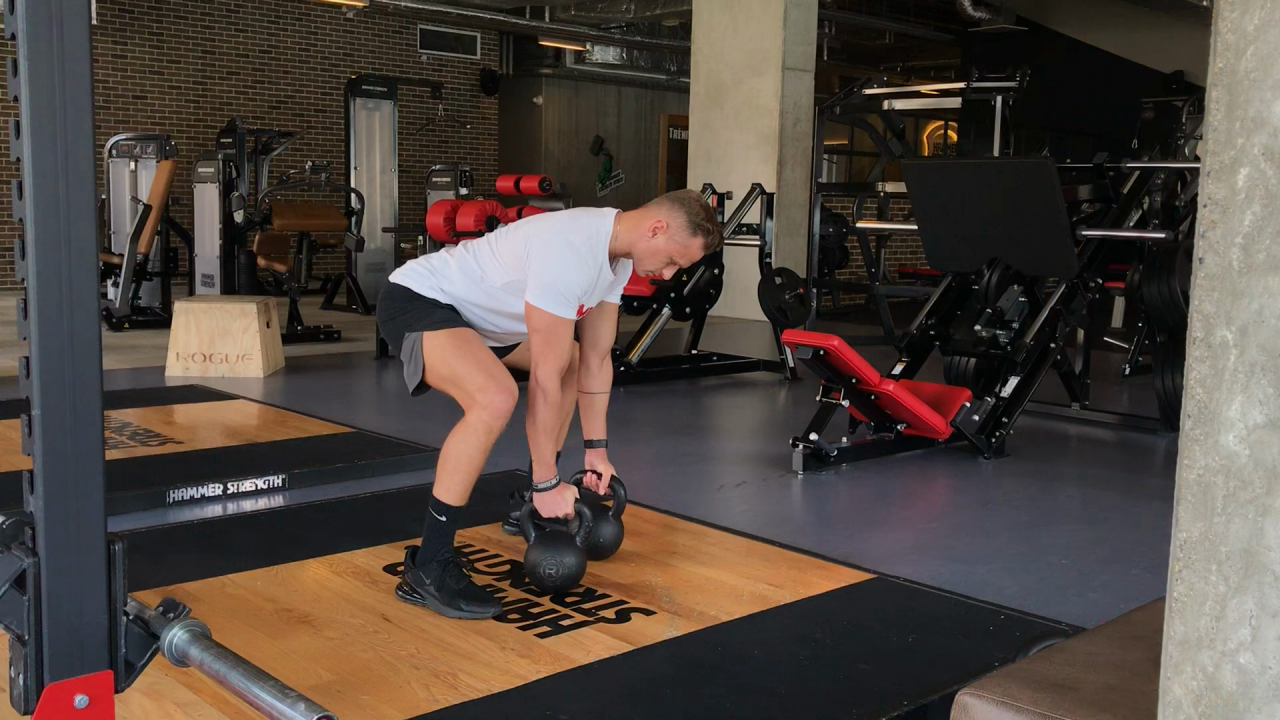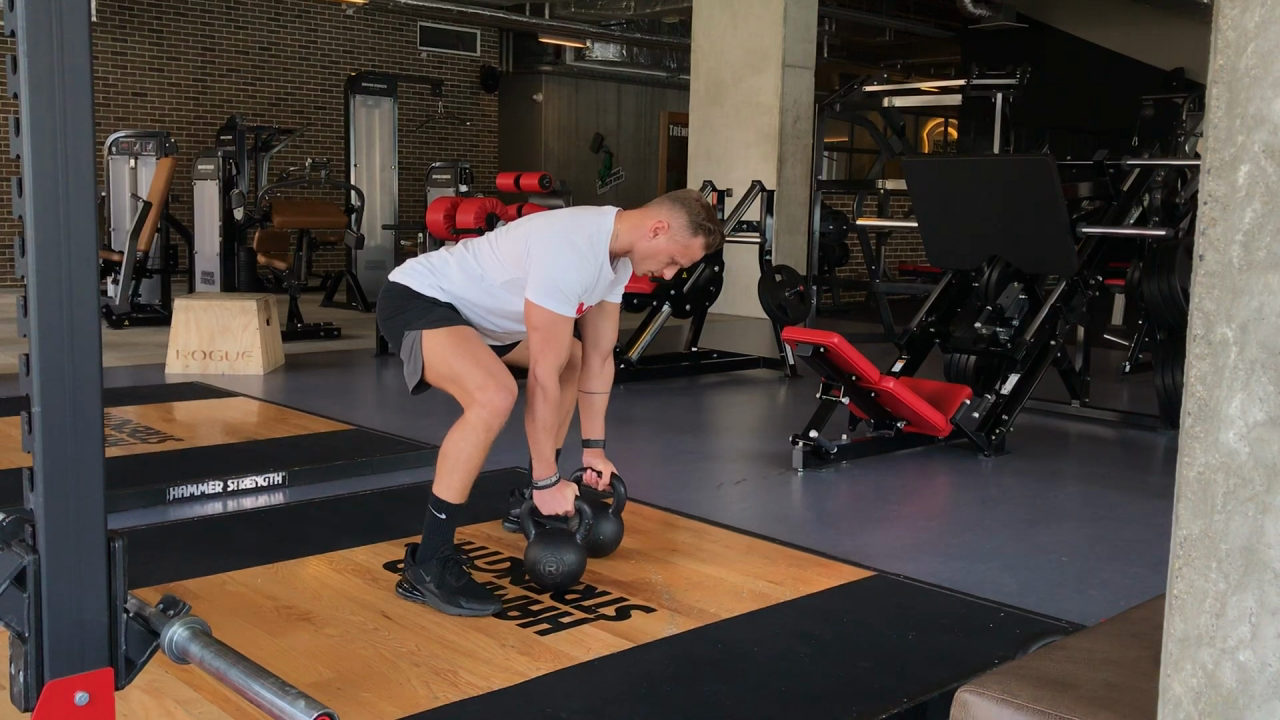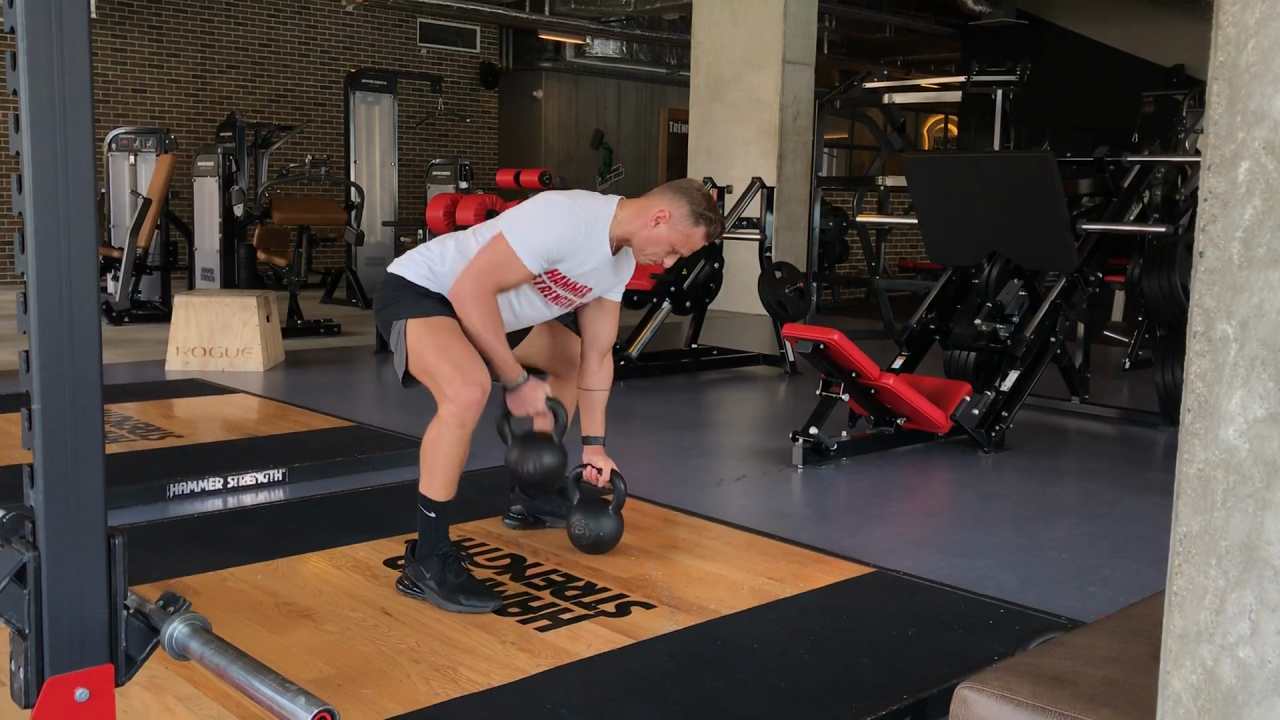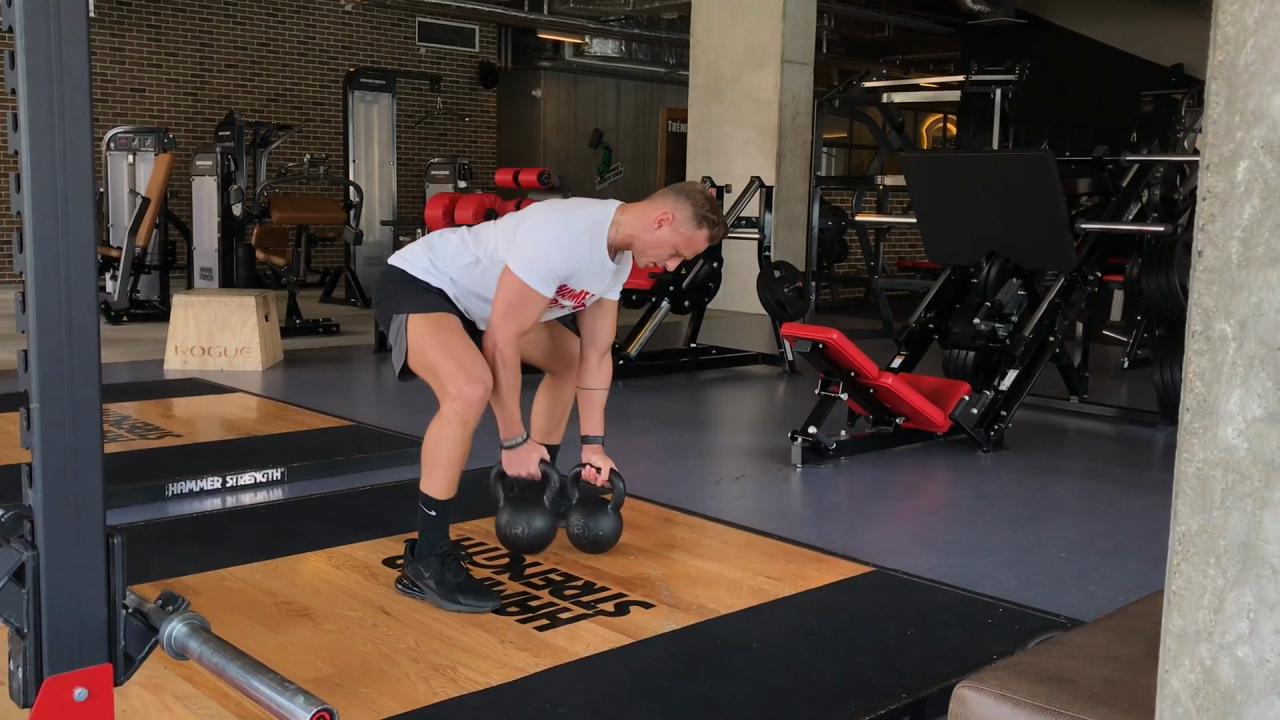
dt=1s
person 1, frame 1
left shoulder: (616, 254)
right shoulder: (571, 252)
left elbow: (595, 358)
right elbow: (545, 378)
left wrist: (596, 449)
right wrist: (548, 482)
left hip: (471, 307)
right hip: (417, 298)
left knee: (569, 360)
right knee: (495, 397)
left ankle: (530, 503)
right ankle: (429, 568)
person 1, frame 2
left shoulder: (617, 253)
right shoulder: (571, 251)
left elbow: (597, 357)
right elbow: (543, 376)
left wrist: (594, 448)
right wrist: (547, 480)
left hip: (471, 304)
right hip: (418, 297)
left knee: (572, 358)
right knee: (494, 396)
left ankle: (528, 500)
right ankle: (429, 565)
person 1, frame 3
left shoulder: (619, 260)
right shoulder: (565, 220)
left elbow: (596, 355)
right elbow: (470, 290)
left wrist: (594, 445)
right wrist: (516, 382)
right hip: (419, 287)
left knee: (572, 358)
right knee: (469, 391)
left ankle: (533, 498)
right ankle: (428, 562)
person 1, frame 4
left shoulder: (617, 254)
right shoulder: (564, 235)
left elbow: (596, 353)
right elbow: (501, 343)
left wrist: (593, 444)
right wrist: (514, 442)
left hip: (471, 296)
right hip: (416, 283)
left knee: (570, 358)
right knee: (469, 389)
right ankle: (427, 561)
